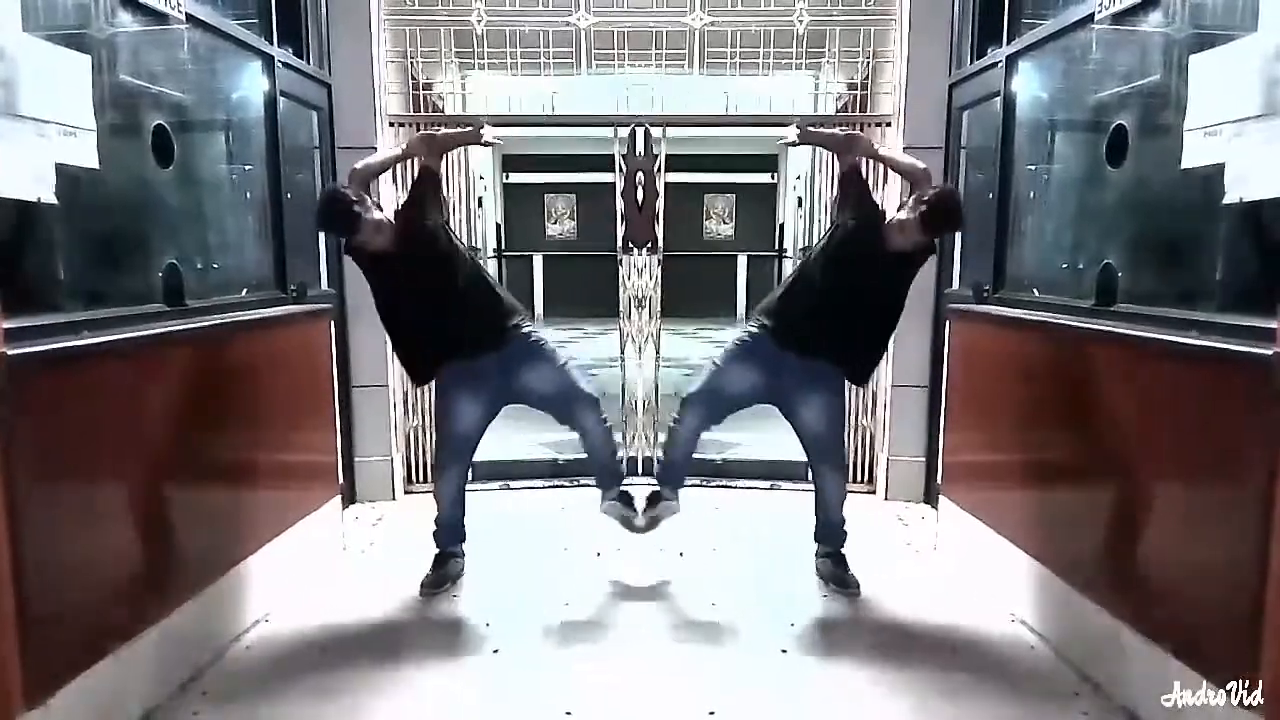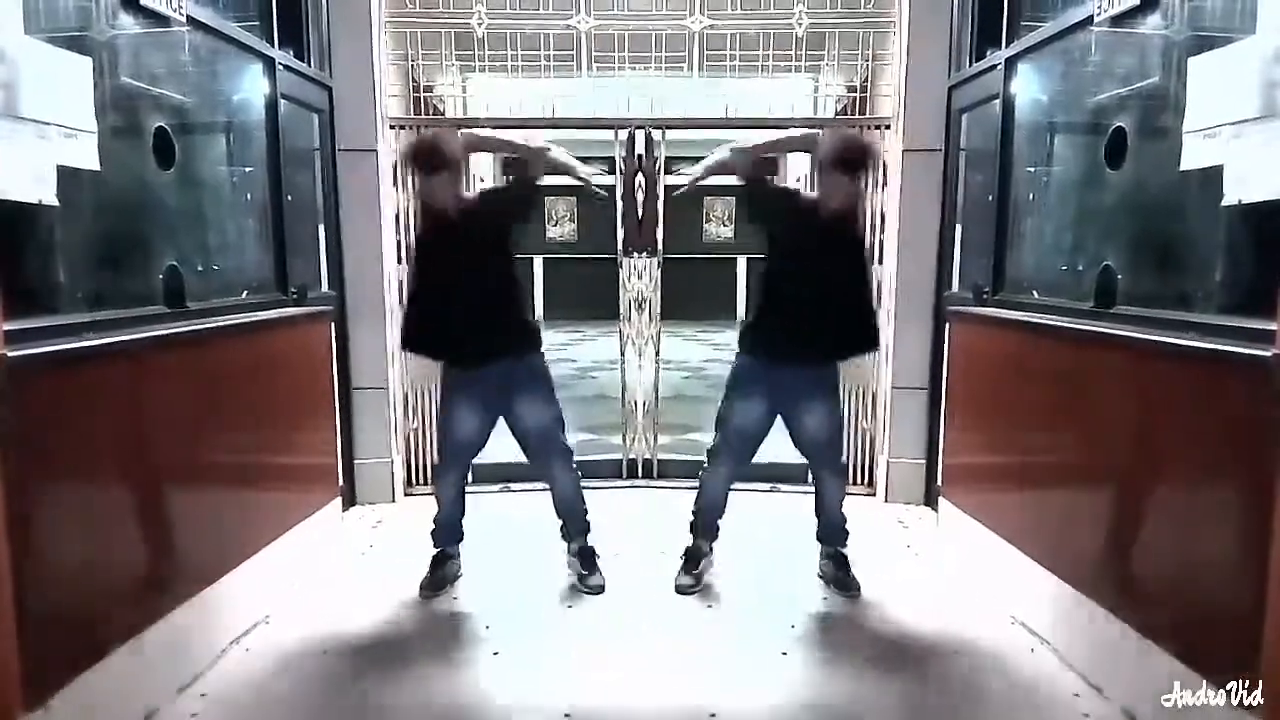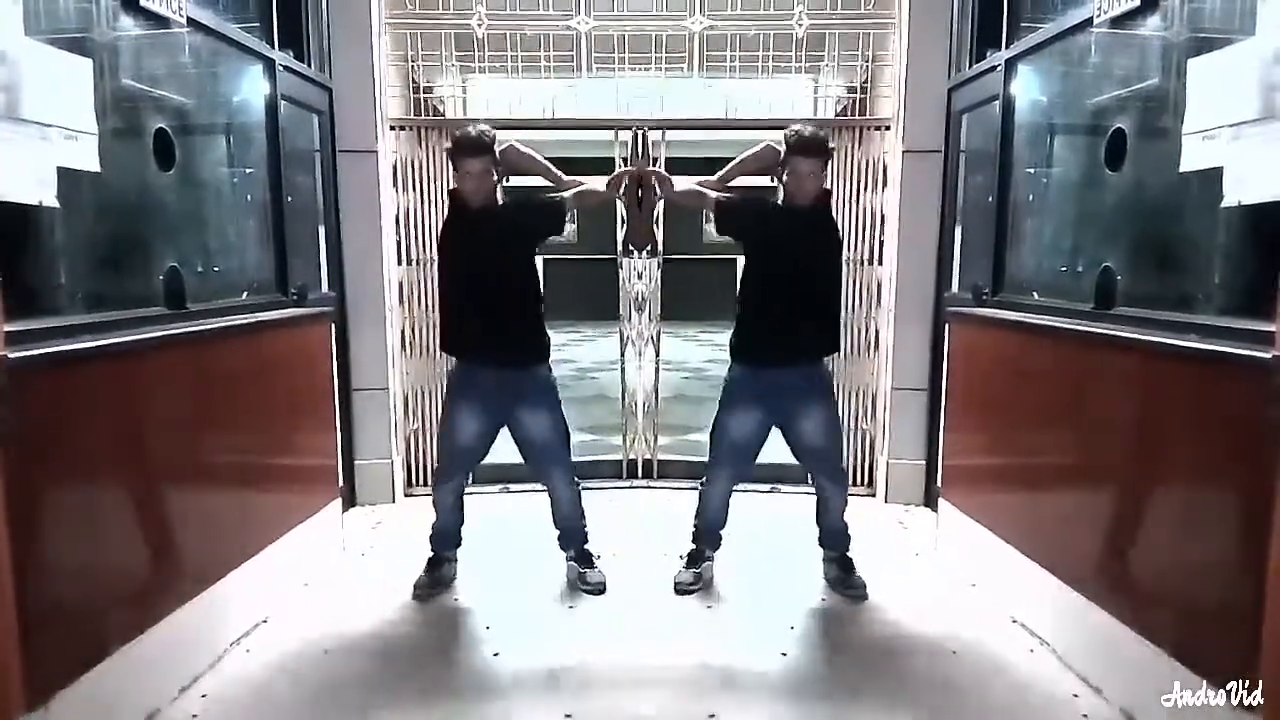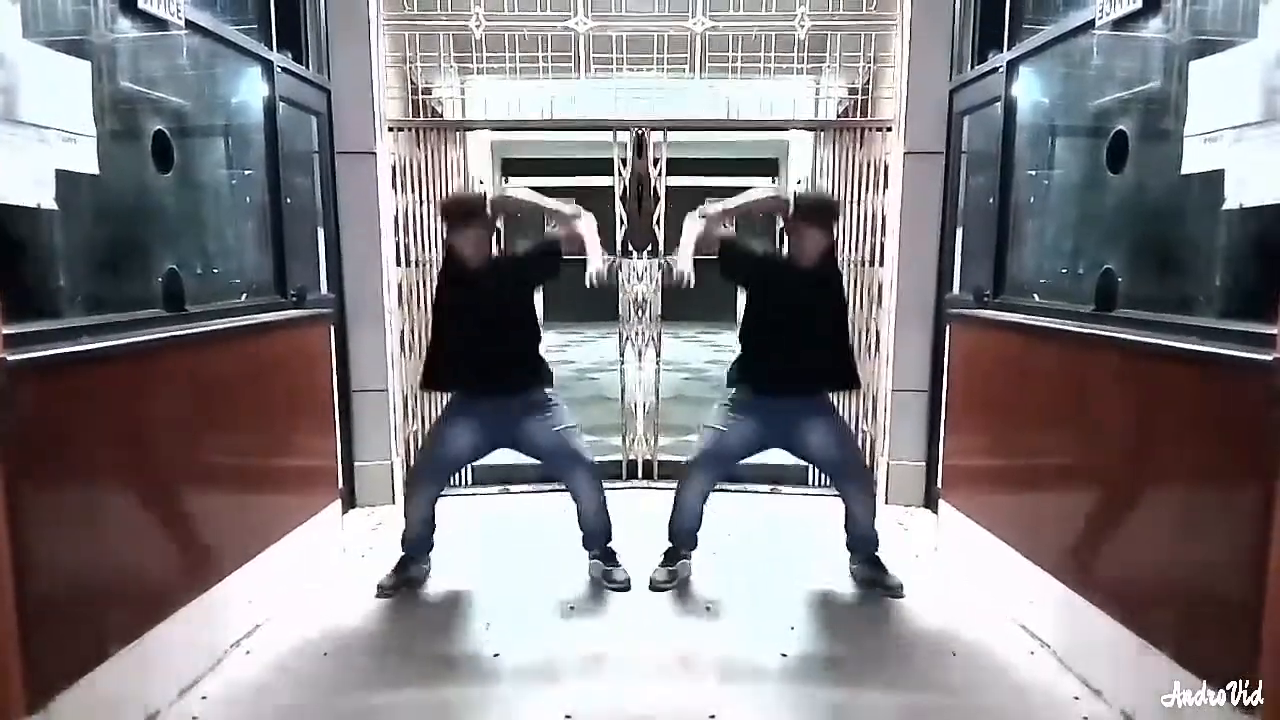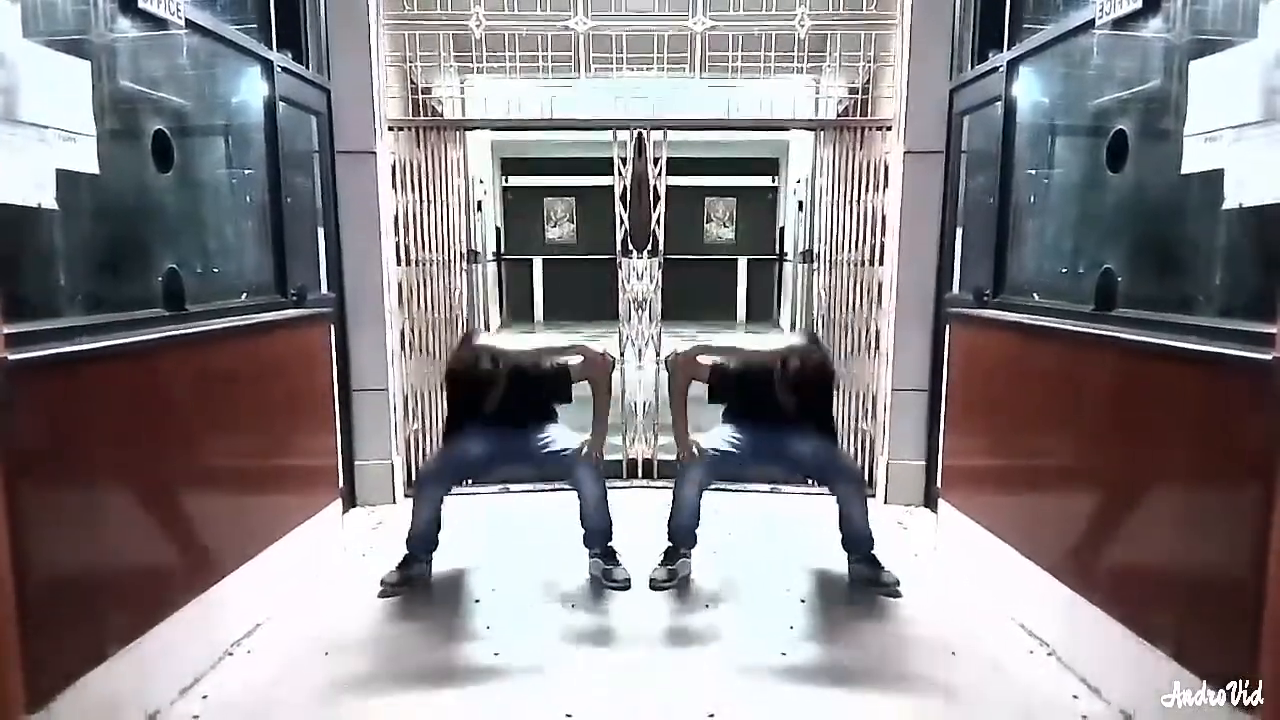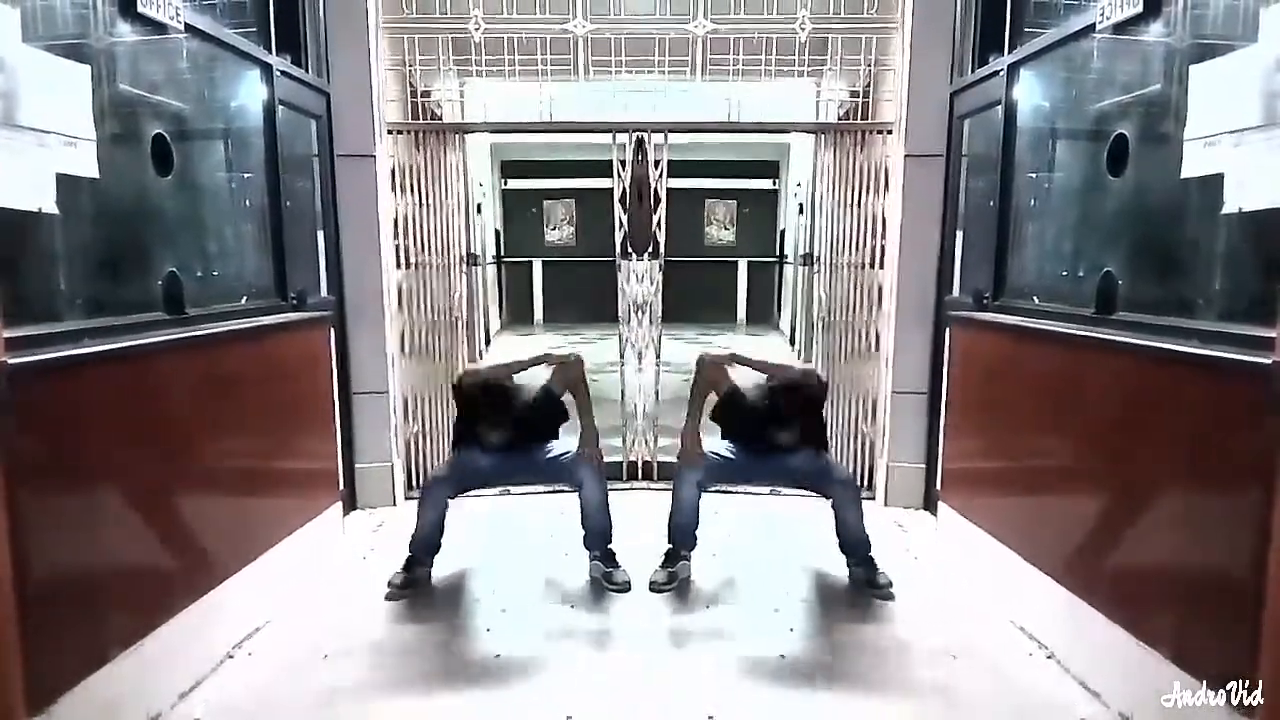
dt=0.5s
person 1, frame 1
left shoulder: (418, 215)
right shoulder: (364, 255)
right elbow: (358, 175)
left hip: (513, 342)
right hip: (460, 367)
left knee: (584, 409)
right knee: (449, 466)
left ankle: (613, 494)
right ankle: (450, 552)
person 1, frame 2
left shoulder: (494, 208)
right shoulder: (430, 212)
left elbow: (539, 157)
right elbow: (454, 141)
left wrist: (572, 167)
left hip: (520, 364)
right hip: (464, 371)
left knee: (556, 460)
right knee: (450, 468)
left ankle: (579, 546)
right ankle: (447, 553)
person 1, frame 3
left shoulder: (521, 216)
right shoulder: (455, 214)
left elbow: (579, 198)
right elbow: (508, 151)
left wrist: (611, 187)
right wrist: (565, 182)
left hip: (528, 373)
right hip: (472, 375)
left knee: (557, 470)
right knee: (451, 471)
left ankle: (577, 554)
right ankle: (444, 555)
person 1, frame 4
left shoulder: (517, 268)
right shoulder: (452, 268)
left elbow: (578, 219)
left wrist: (593, 248)
left hip: (530, 401)
right hip: (471, 405)
left knee: (581, 468)
right knee: (422, 477)
left ankle: (600, 553)
right ankle: (414, 558)
person 1, frame 5
left shoulder: (531, 376)
right shoulder: (463, 370)
left elbow: (600, 365)
left wrist: (599, 432)
left hip: (536, 432)
right hip: (480, 437)
left knee: (587, 466)
right knee: (428, 477)
left ankle: (600, 553)
right ankle: (418, 560)
person 1, frame 6
left shoulder: (532, 411)
right shoulder: (470, 399)
left elbow: (572, 366)
right elbow: (473, 375)
left wrist: (589, 431)
right wrist: (543, 359)
left hip: (537, 452)
right hip: (481, 457)
left knee: (589, 469)
right knee: (436, 484)
left ankle: (600, 555)
right ankle: (419, 562)
person 2, frame 1
left shoulder: (915, 255)
right shoulder: (861, 215)
left hip: (820, 368)
right hip: (766, 342)
left knee: (830, 465)
right knee: (695, 409)
left ankle: (829, 552)
right ankle: (666, 493)
person 2, frame 2
left shoulder: (850, 214)
right shoulder: (785, 208)
left elbow: (827, 141)
right elbow: (740, 160)
right wrist: (707, 168)
left hip: (815, 370)
right hip: (759, 364)
left knee: (828, 468)
right knee: (724, 460)
left ankle: (832, 553)
right ankle: (700, 545)
person 2, frame 3
left shoulder: (823, 214)
right shoulder: (758, 215)
left elbow: (771, 152)
right elbow: (703, 198)
left wrist: (713, 184)
right wrist: (675, 188)
left hip: (807, 375)
right hip: (751, 373)
left knee: (830, 472)
right knee: (723, 471)
left ankle: (836, 556)
right ankle: (703, 554)
person 2, frame 4
left shoulder: (828, 269)
right shoulder: (763, 267)
right elbow: (702, 219)
right wrist: (686, 248)
left hip: (809, 405)
right hip: (752, 401)
left knee: (857, 478)
right knee: (700, 469)
left ankle: (865, 558)
right ankle: (679, 552)
person 2, frame 5
left shoulder: (816, 368)
right shoulder: (747, 376)
right elbow: (679, 364)
right wrist: (681, 433)
left hip: (799, 437)
right hip: (743, 433)
left knee: (851, 478)
right knee: (692, 468)
left ankle: (861, 560)
right ankle: (679, 552)
person 2, frame 6
left shoulder: (810, 396)
right shoulder: (748, 410)
right elbow: (708, 365)
left wrist: (735, 359)
right wrist: (690, 428)
left hip: (798, 457)
right hip: (743, 453)
left knee: (845, 485)
right knee: (690, 470)
left ankle: (860, 562)
right ankle: (679, 554)
